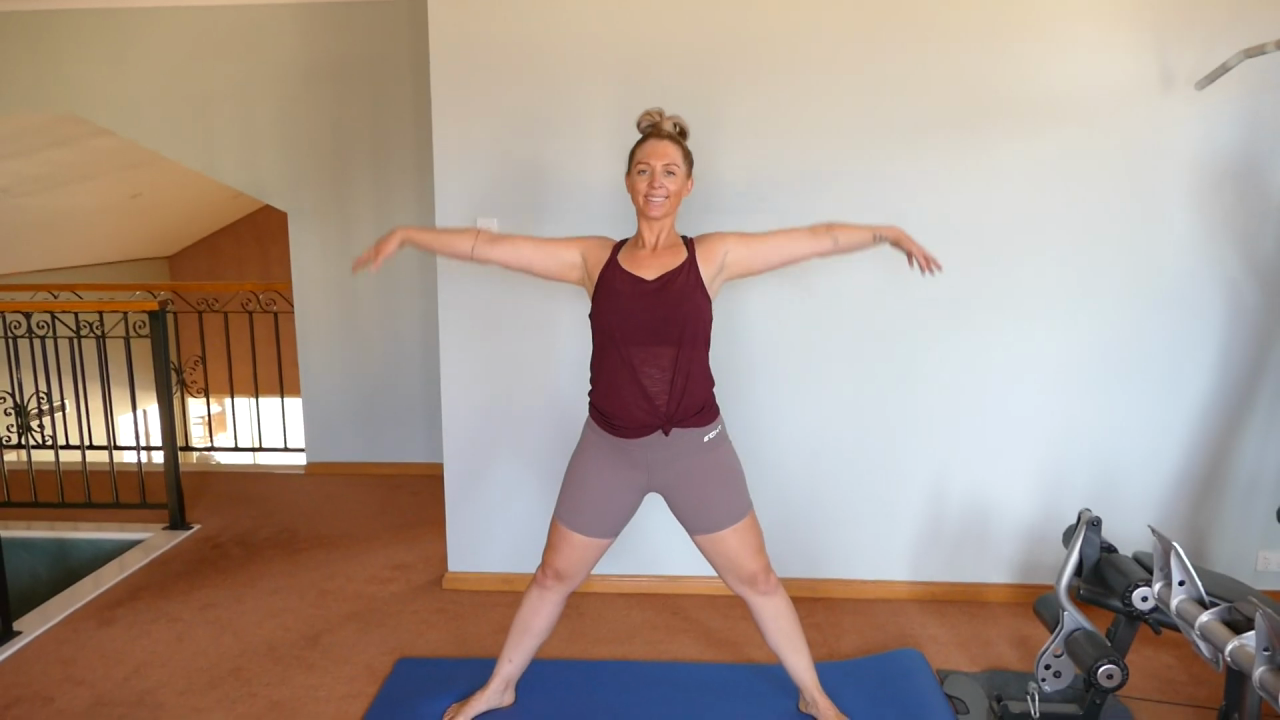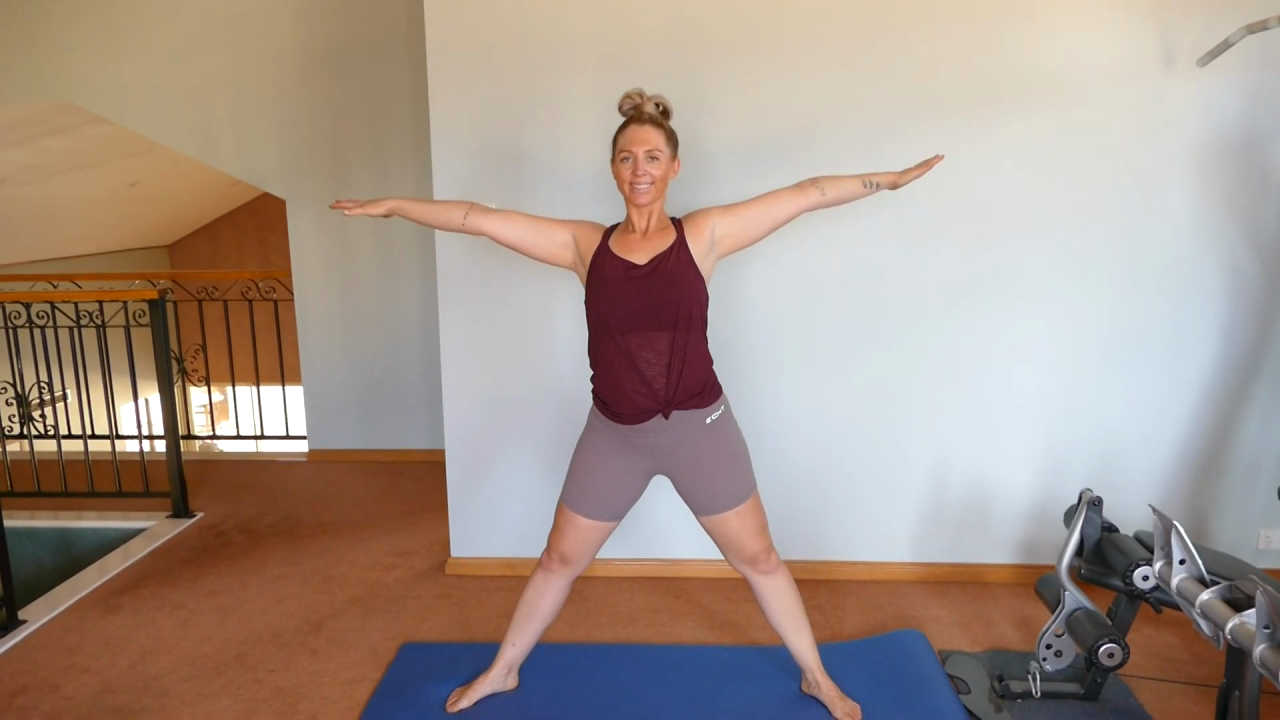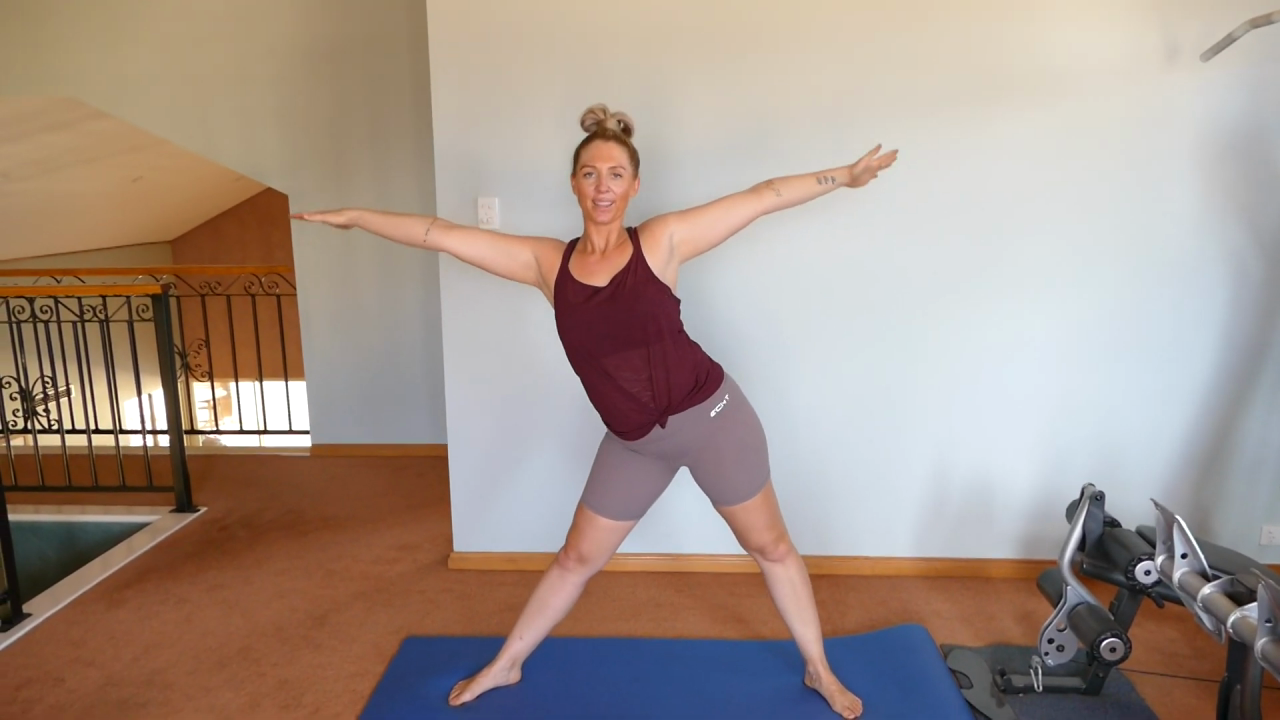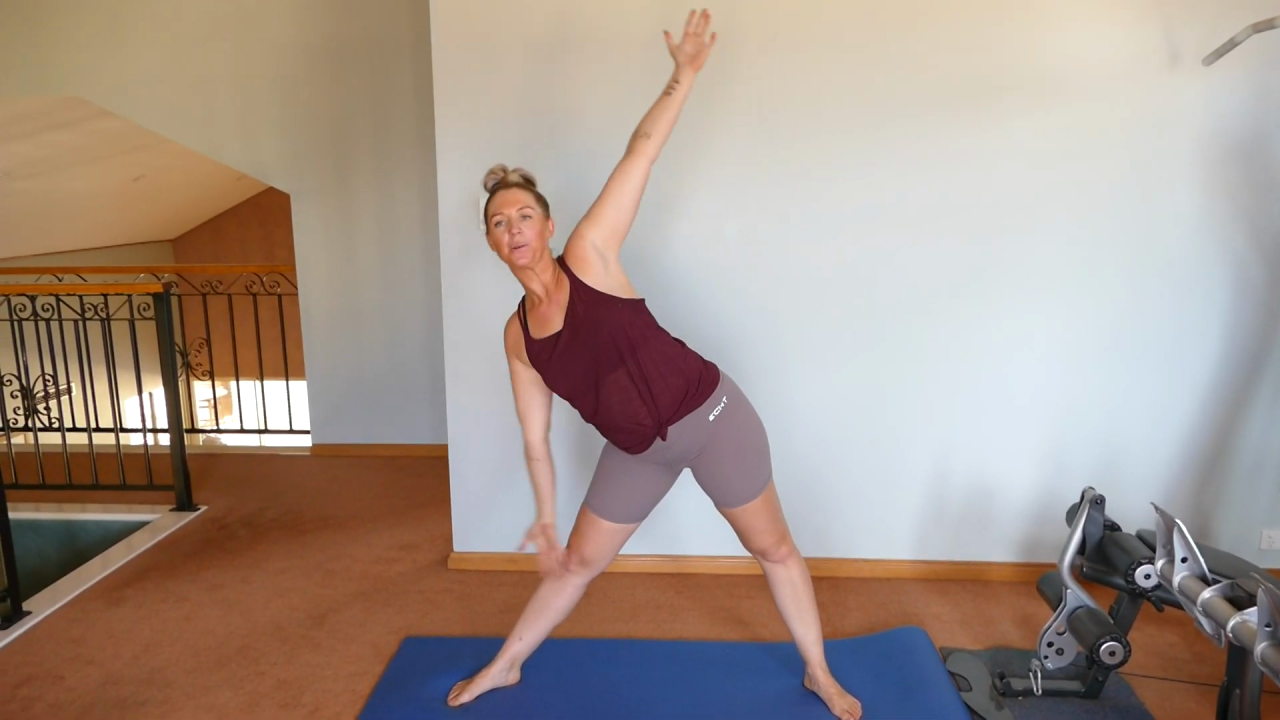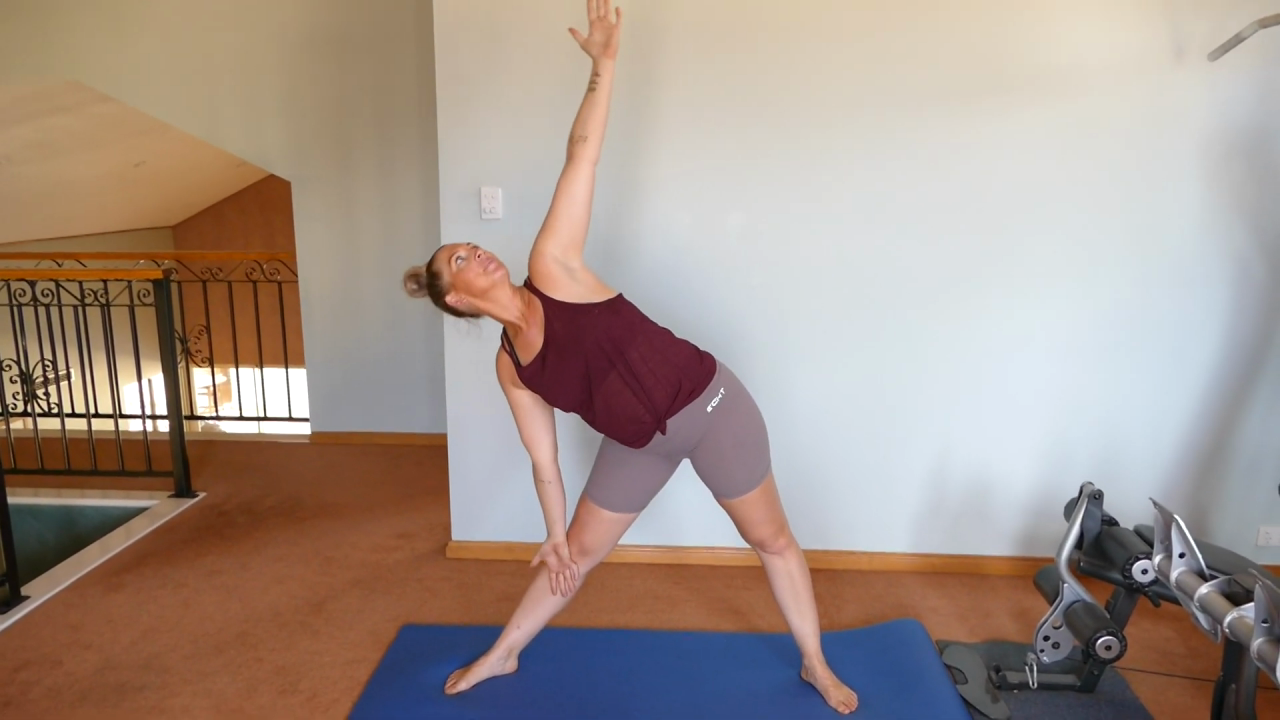
dt=1s
person 1, frame 1
left shoulder: (712, 257)
right shoulder: (594, 258)
left elbow: (815, 240)
right elbow: (491, 246)
left wrist: (887, 233)
right wrist: (406, 235)
left hip: (696, 446)
right hip: (609, 448)
left knee: (756, 579)
right knee: (554, 577)
person 1, frame 2
left shoulder: (702, 235)
right shoulder: (584, 243)
left elbow: (805, 194)
right elbow: (480, 218)
left wrist: (887, 179)
right wrist: (390, 206)
left hip: (699, 429)
right hip: (613, 435)
left knee: (758, 558)
right knee: (559, 559)
person 1, frame 3
left shoulder: (660, 241)
right shoulder: (548, 262)
left elbow: (761, 197)
right elbow: (442, 234)
left wrist: (843, 175)
right wrist: (353, 216)
left hip: (710, 417)
right hip: (633, 441)
left knee: (770, 546)
right knee: (577, 557)
left ankle: (819, 669)
right ankle: (506, 665)
person 1, frame 4
left shoulder: (589, 254)
right shoulder: (517, 335)
left elbow: (639, 154)
right elbow: (534, 438)
left wrist: (684, 73)
right wrist: (544, 517)
left hip: (708, 417)
right hip: (637, 450)
left knee: (772, 548)
right knee: (578, 560)
person 1, frame 5
left shoulder: (551, 267)
right shoulder: (510, 366)
left elbow: (581, 156)
right elbow: (544, 459)
left wrist: (603, 63)
right wrist: (554, 533)
left hip: (708, 406)
right hip: (640, 441)
left knee: (772, 539)
right knee: (580, 550)
right ankle: (501, 655)
